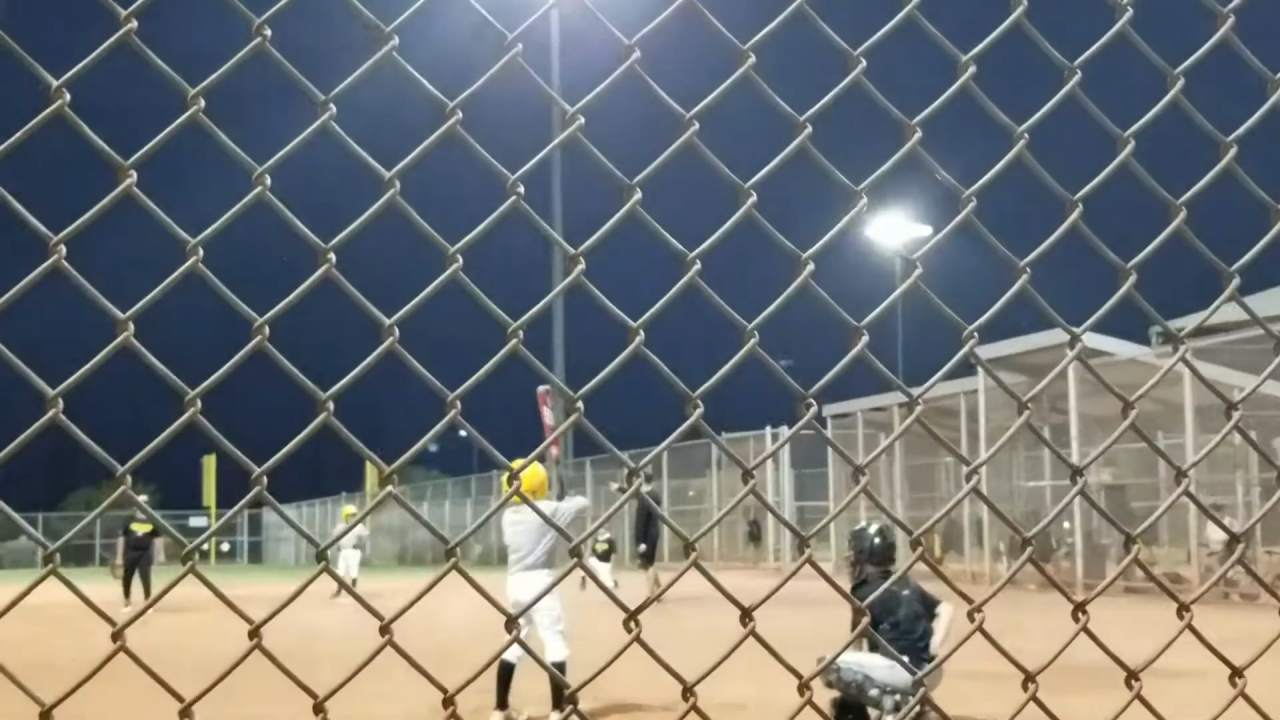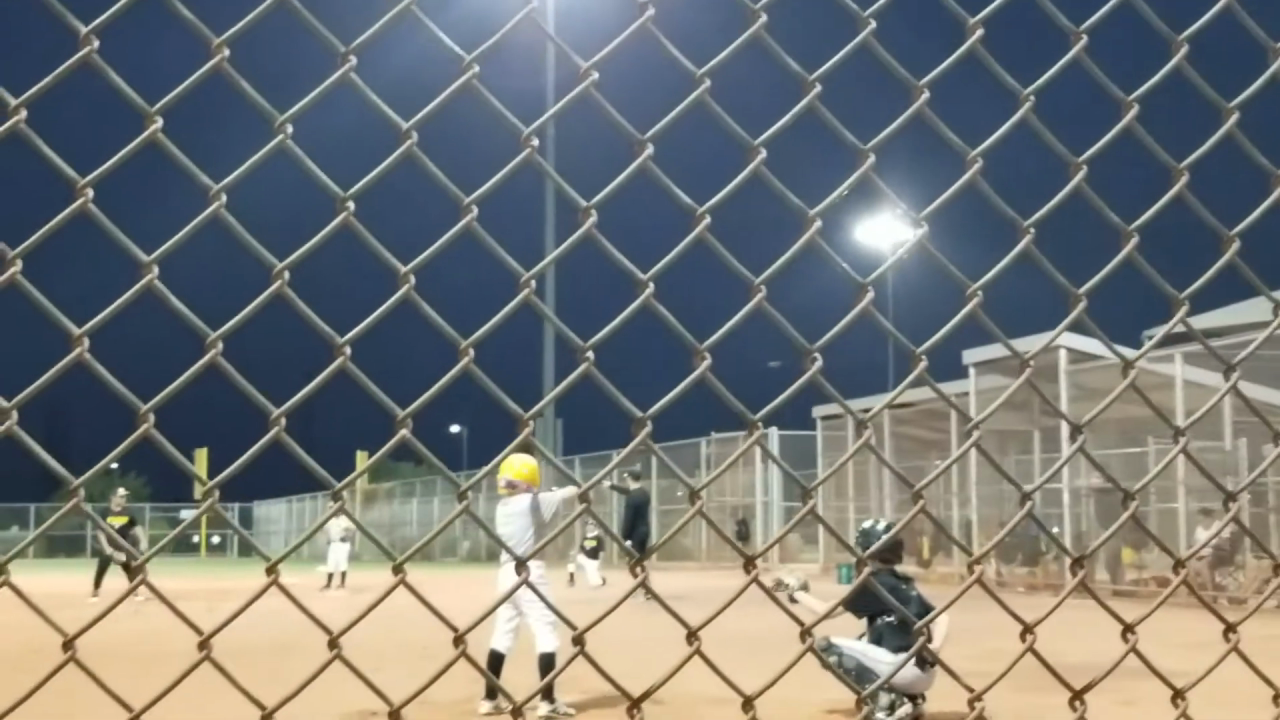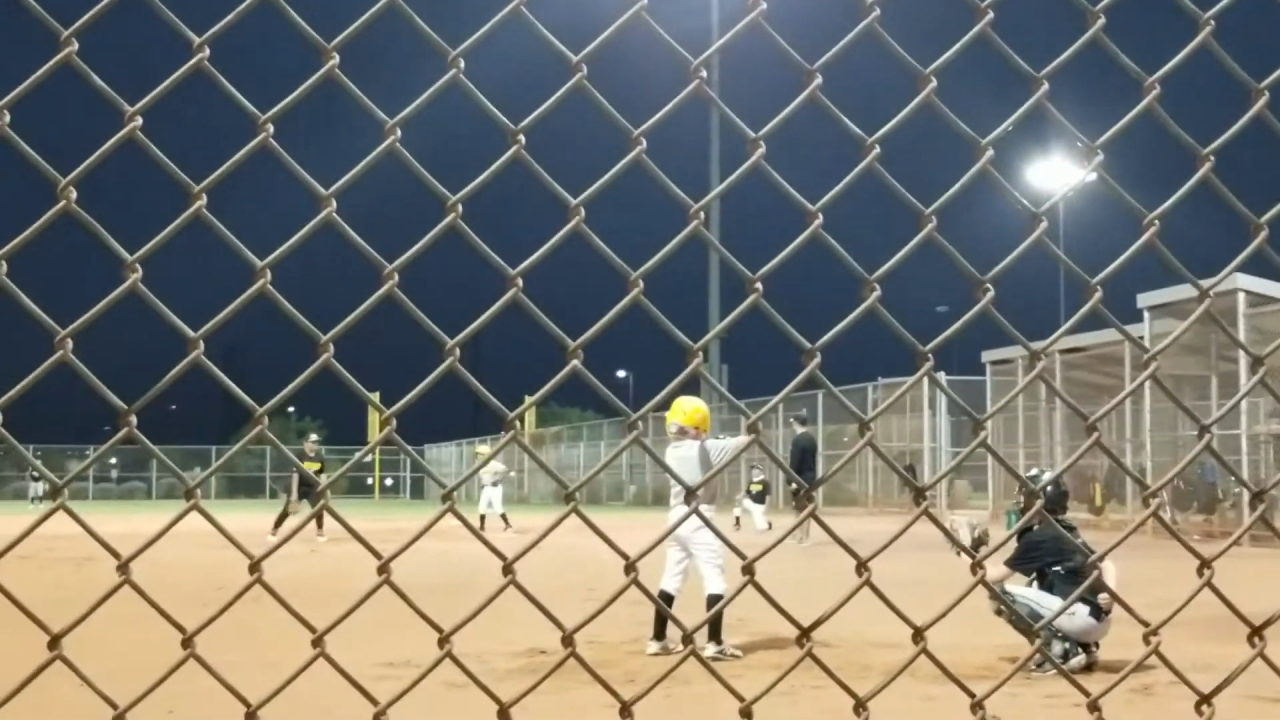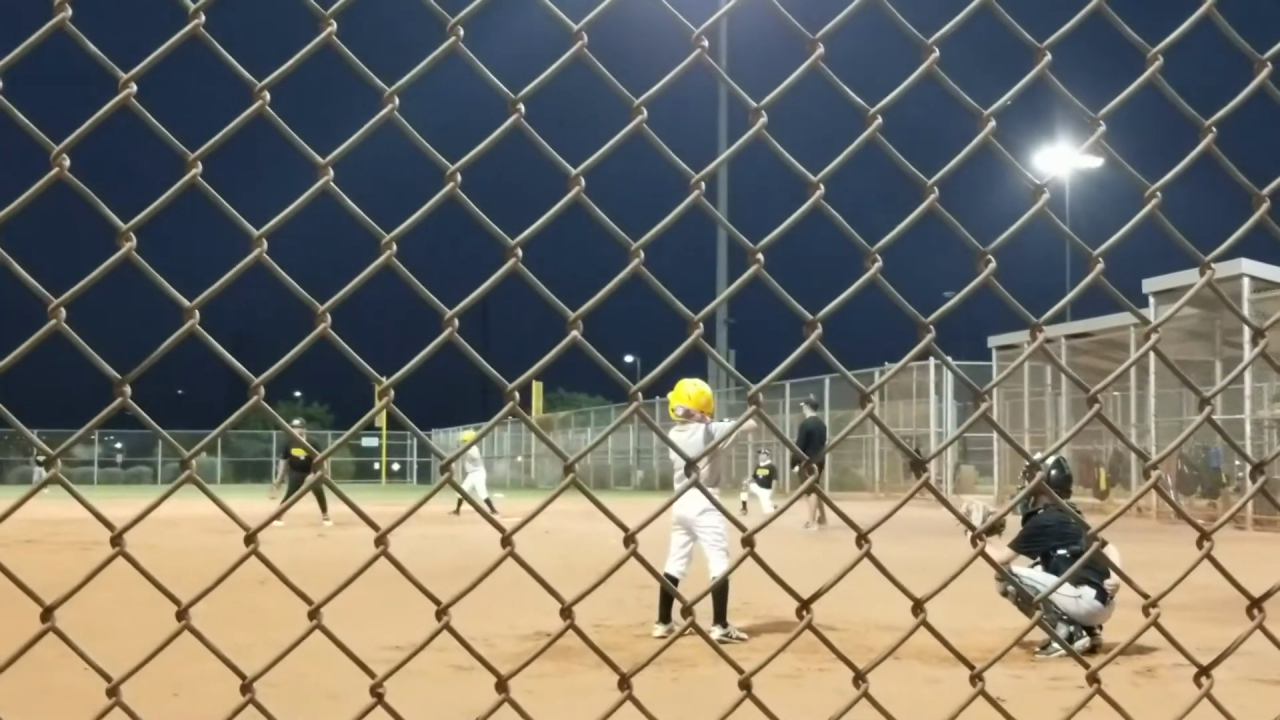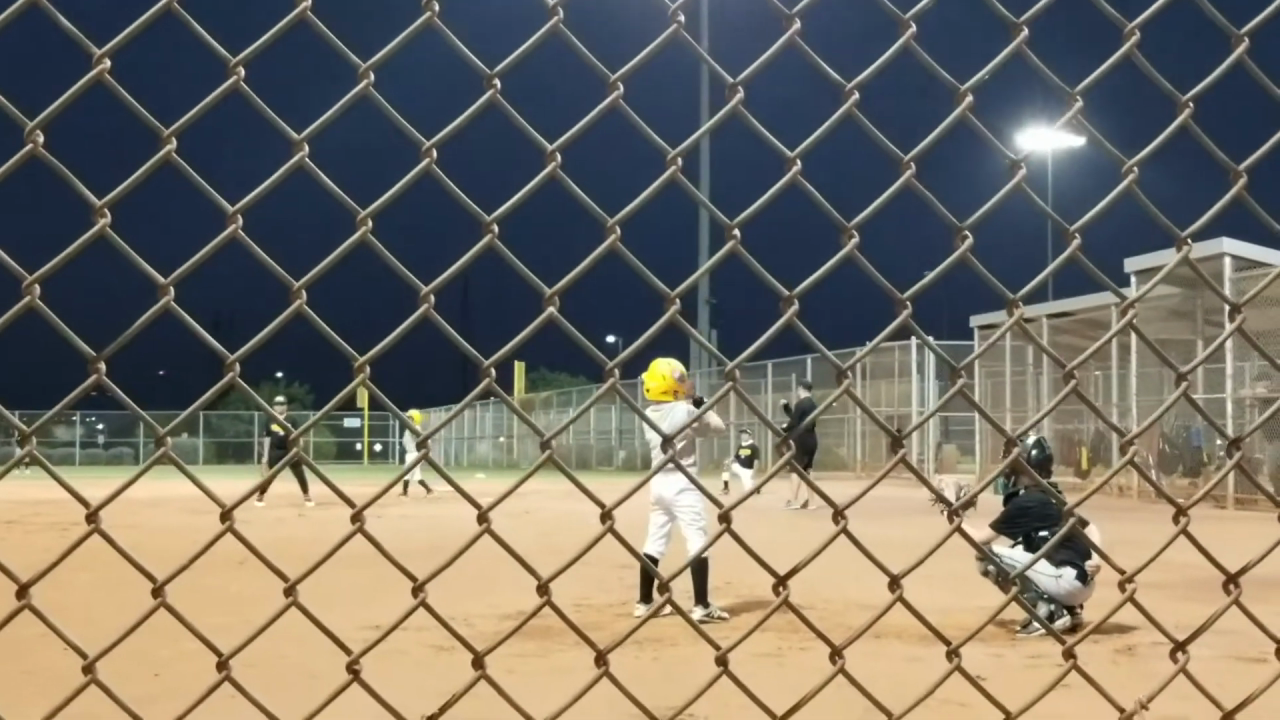
dt=0.7s
person 1, frame 1
left shoulder: (507, 515)
right shoulder: (548, 510)
right elbow: (583, 503)
right wrist: (566, 500)
left hip: (515, 583)
right hip: (540, 582)
left knee: (512, 645)
right knee: (555, 644)
person 1, frame 2
left shoulder: (502, 505)
right shoulder: (533, 501)
right elbow: (572, 491)
left hip: (506, 575)
right hip: (529, 574)
left knee: (502, 637)
right knee: (546, 637)
person 1, frame 3
left shoulder: (671, 450)
right shoulder: (705, 448)
right elbow: (745, 441)
right wrist: (741, 437)
left hip: (676, 518)
right hip: (699, 520)
left knee: (671, 579)
right knee: (714, 579)
left ankle: (657, 639)
right ankle: (714, 644)
person 1, frame 4
left shoulder: (674, 434)
right shoulder: (709, 431)
right elbow: (751, 424)
right wrist: (721, 423)
left hip: (680, 503)
right hip: (703, 504)
left knee: (675, 562)
right knee: (720, 563)
left ankle: (663, 623)
right ankle: (720, 626)
person 1, frame 5
left shoulder: (649, 414)
right shoulder: (684, 410)
right elbow: (719, 427)
right wrist: (701, 407)
left hip: (658, 483)
right hip: (682, 484)
left knee: (654, 542)
right knee: (697, 543)
left ankle: (644, 602)
right ankle: (702, 606)
person 2, frame 1
left shoulder: (864, 592)
right shoulder: (907, 584)
right elbow: (944, 609)
right wrist: (935, 644)
left hip: (903, 671)
right hip: (930, 673)
left knee: (828, 665)
left ankle: (893, 702)
person 2, frame 2
left shoulder: (874, 584)
right shoulder: (905, 583)
left elbow: (827, 610)
right elbow: (940, 617)
left wrist: (796, 593)
right wrist: (934, 647)
left hip: (906, 668)
right hip: (922, 674)
left knee: (825, 646)
right knee: (866, 642)
left ankle: (888, 701)
right ankle: (910, 697)
person 2, frame 3
left shoulder: (1037, 537)
right shoulder: (1067, 532)
left elbow: (994, 576)
right elbow: (1107, 565)
right wrist: (1109, 594)
left hip: (1082, 618)
right hip: (1097, 619)
left knee: (1001, 594)
right knee: (1035, 587)
left ankle: (1063, 650)
right ankle: (1084, 647)
person 2, frame 4
left shoulder: (1042, 521)
right shoulder: (1071, 517)
left elbow: (1000, 558)
right elbow: (1110, 549)
right wrist: (1115, 578)
left hip: (1088, 601)
right hip: (1099, 601)
left knee: (1007, 576)
left ankle: (1067, 632)
right ankle: (1088, 629)
person 2, frame 5
left shoulder: (1023, 502)
right shoulder: (1052, 497)
left elbow: (980, 539)
right elbow: (1090, 529)
right wrist: (1096, 558)
left hip: (1068, 581)
right hip: (1081, 584)
left knee: (988, 555)
left ankle: (1049, 612)
right ankle: (1069, 609)
